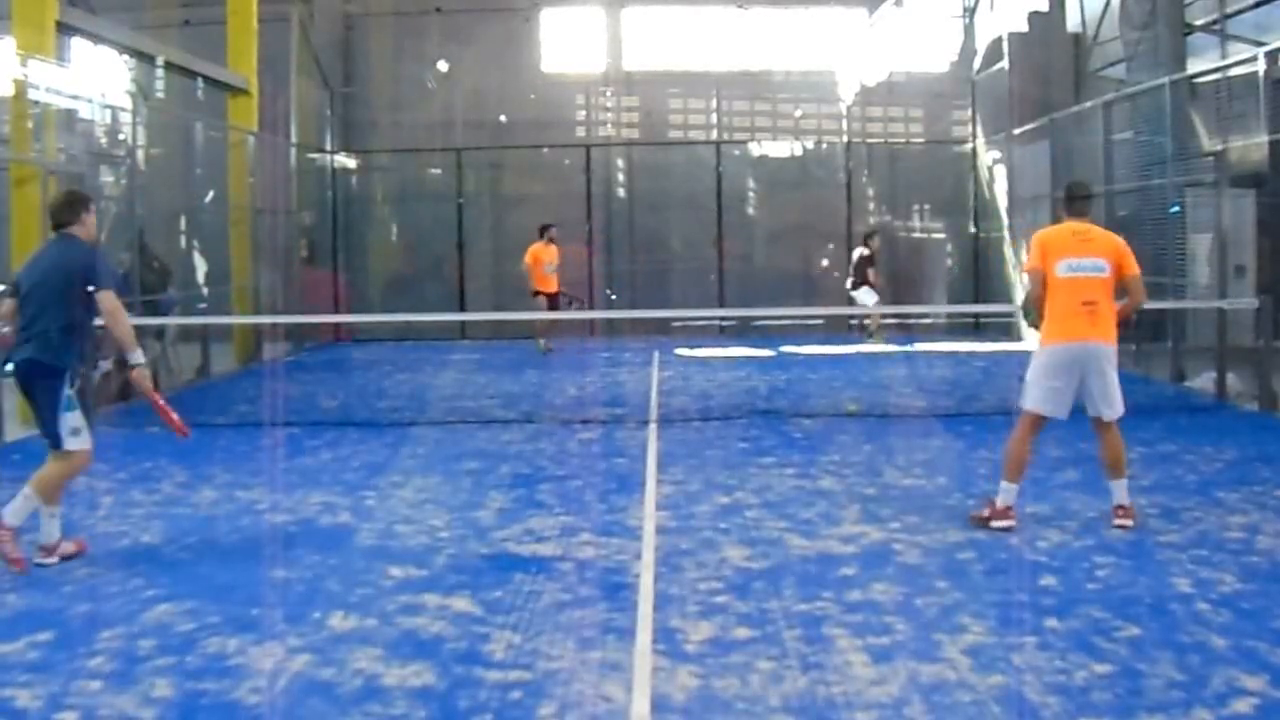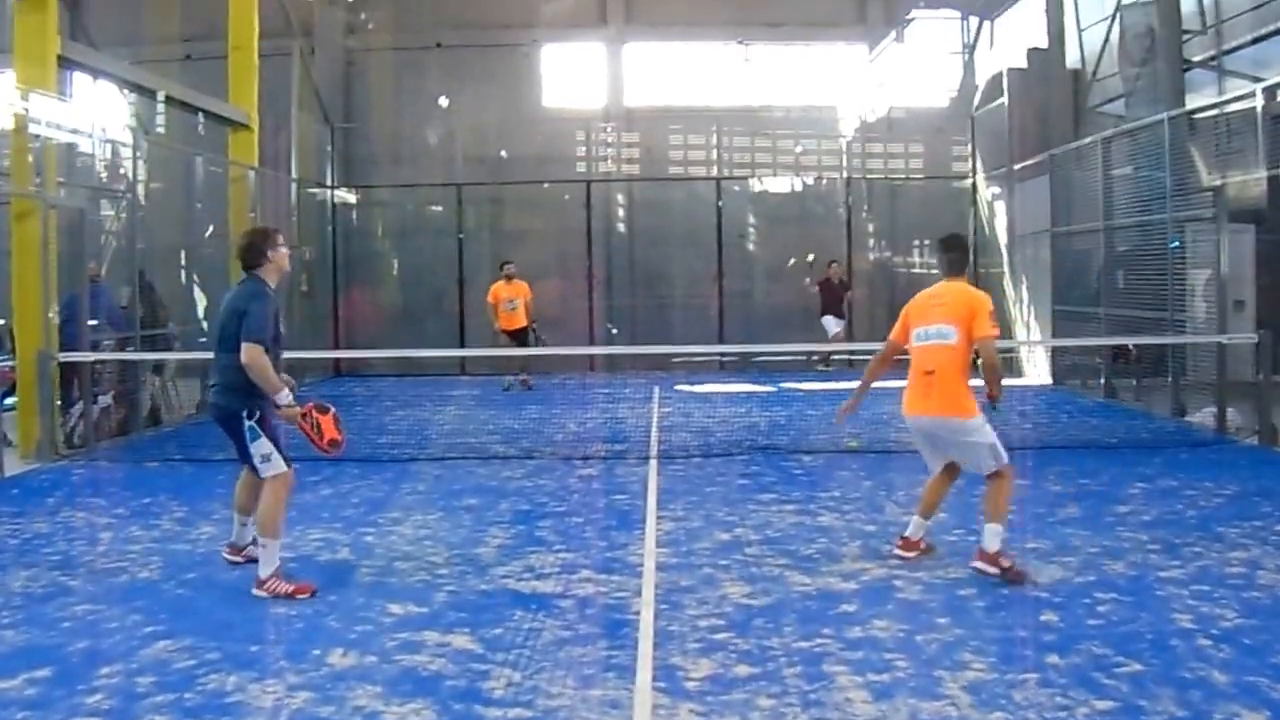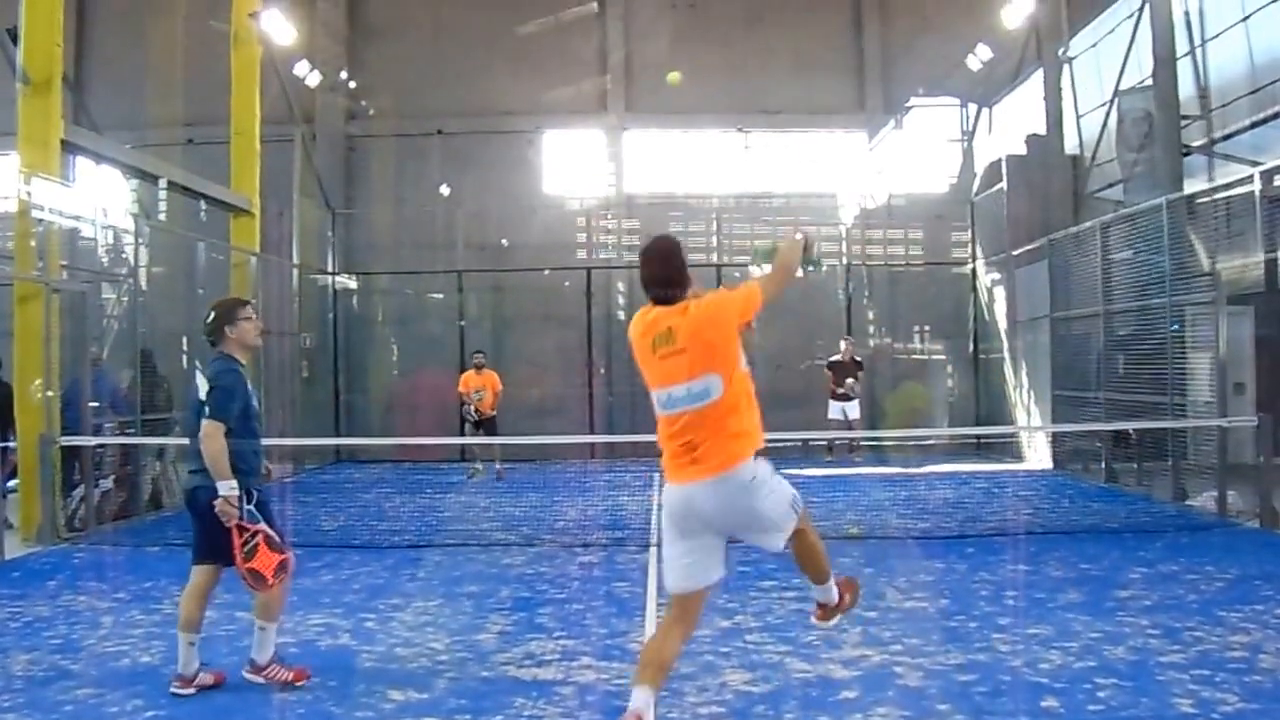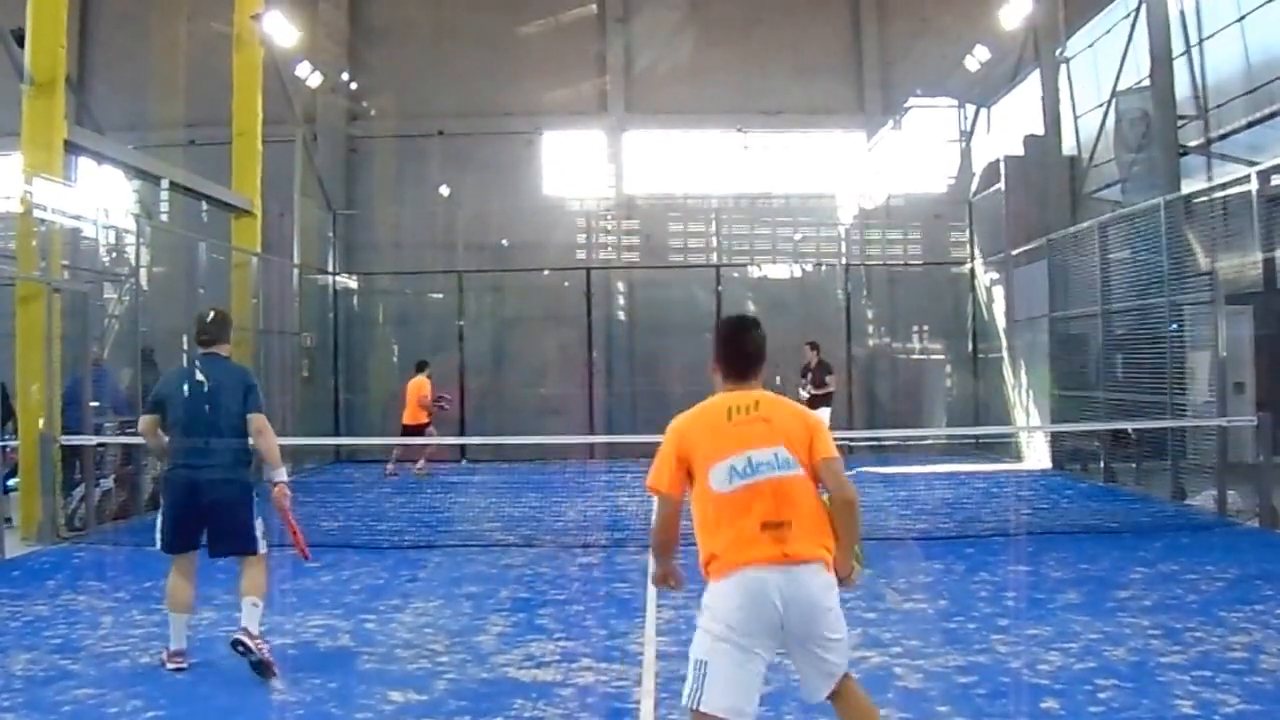
dt=1s
person 1, frame 1
left shoulder: (1044, 238)
right shoulder: (1115, 242)
left elbow: (1036, 292)
right elbow: (1138, 297)
left hip: (1058, 343)
right hip: (1101, 344)
left knee: (1028, 423)
right knee: (1107, 425)
left ankle: (1003, 506)
right ankle: (1122, 506)
person 1, frame 2
left shoulder: (917, 301)
right shoulder: (976, 300)
left elbow: (885, 355)
right elbow: (989, 357)
left wrist: (858, 394)
right wrist: (995, 391)
left hip: (914, 410)
right hip: (954, 411)
left knee: (947, 471)
right knee: (1000, 476)
left ankle: (911, 538)
right ankle: (991, 551)
person 1, frame 3
left shoulder: (639, 330)
right shoulder: (714, 314)
right elbow: (781, 275)
right wrist: (796, 242)
left hip: (682, 492)
right hip: (733, 477)
left knee: (679, 614)
right knee: (797, 518)
right ankle: (829, 598)
person 1, frame 4
left shoulder: (685, 430)
right shoulder: (802, 418)
left elbow: (665, 527)
right elbow: (843, 497)
left wrist: (662, 566)
right wrist: (846, 558)
left hip: (739, 587)
right hip: (808, 578)
right knee: (839, 686)
person 2, frame 1
left shoulder: (40, 258)
right shoulder: (86, 254)
right elbow: (110, 307)
right wrist: (137, 359)
left hip: (32, 360)
right hip: (55, 364)
left knee: (62, 452)
right knee: (76, 456)
left ankle: (49, 541)
person 2, frame 2
left shoulder: (247, 292)
right shoulder: (259, 298)
right elbow: (251, 358)
left wrist: (275, 378)
right wrist: (284, 398)
left hip: (235, 398)
right hip: (242, 404)
left knee: (256, 468)
right knee: (279, 479)
left ankle: (239, 544)
right ankle: (268, 577)
person 2, frame 3
left shoulder: (222, 372)
right shoulder: (228, 375)
right elbow: (210, 436)
left wrist: (252, 459)
right wrist: (228, 490)
left hip: (205, 490)
right hip: (232, 492)
left knee: (203, 576)
left ankle: (186, 672)
right ankle: (262, 661)
person 2, frame 4
left shoulder: (172, 380)
right shoulder: (241, 377)
left elbow: (146, 428)
right elbow: (260, 429)
right wrist: (279, 478)
left hip: (183, 483)
right hip: (232, 483)
left knee: (182, 564)
right knee: (254, 560)
left ankle: (176, 651)
right ankle: (249, 631)
